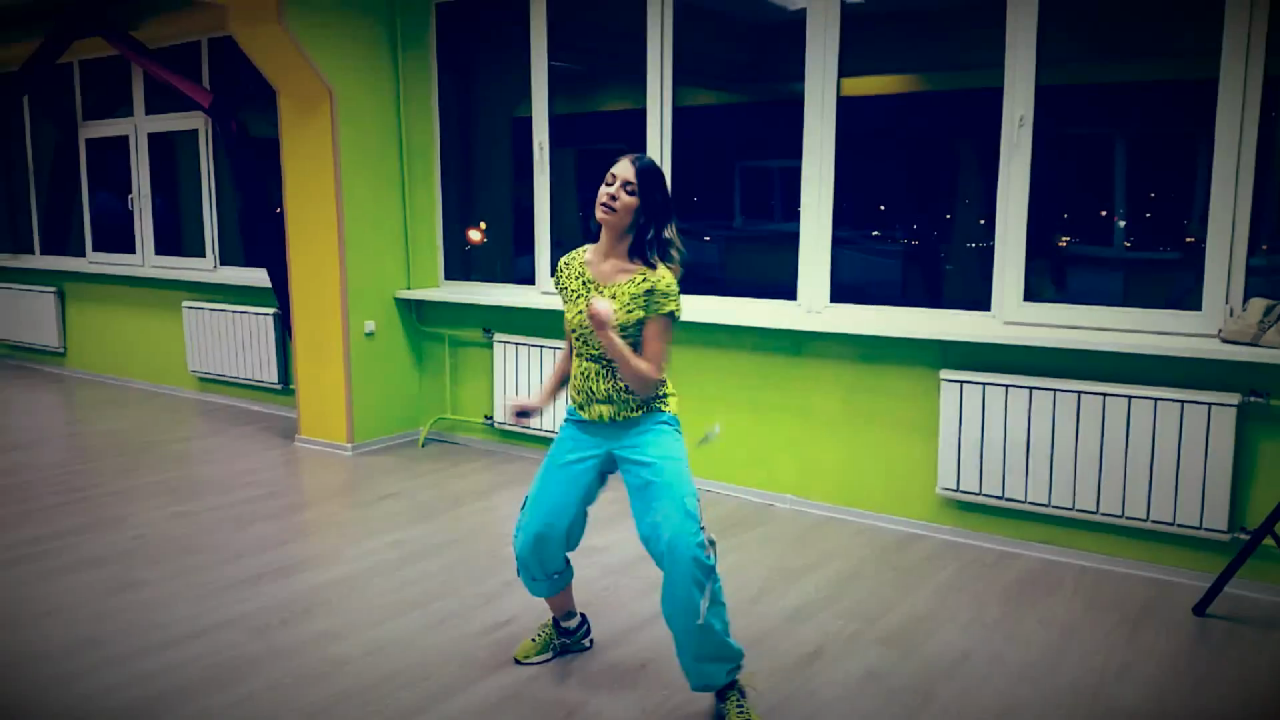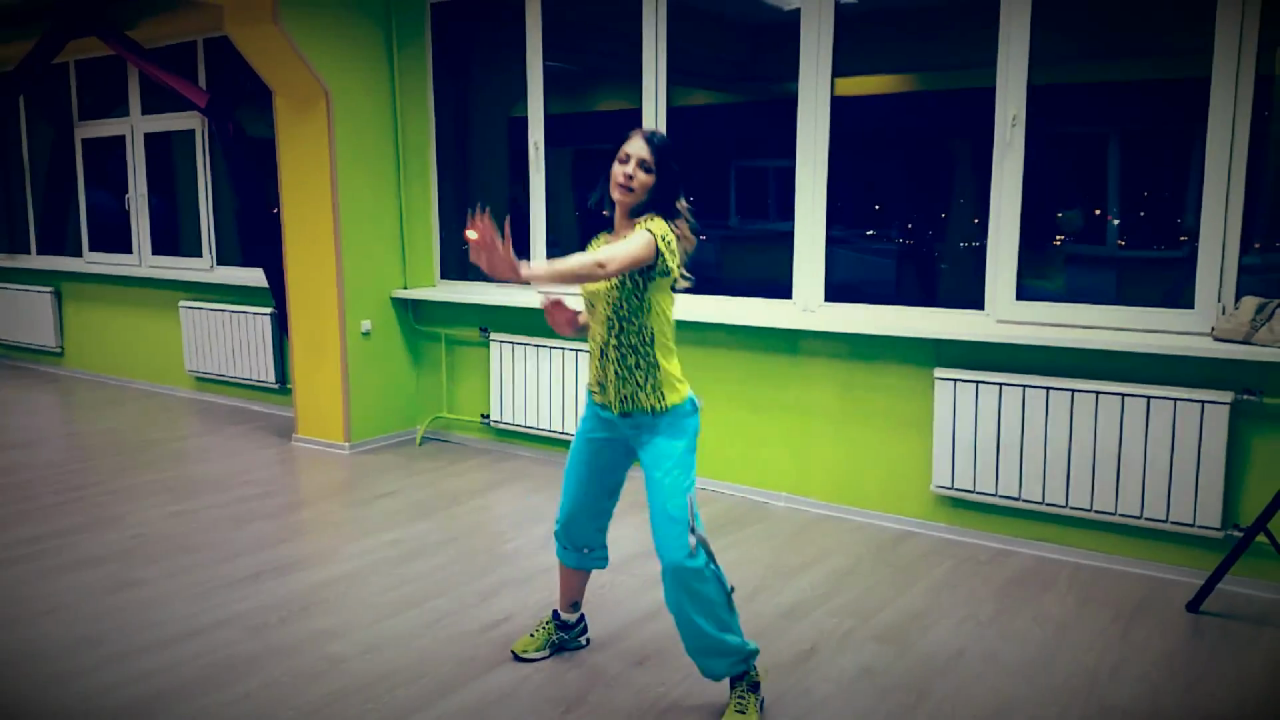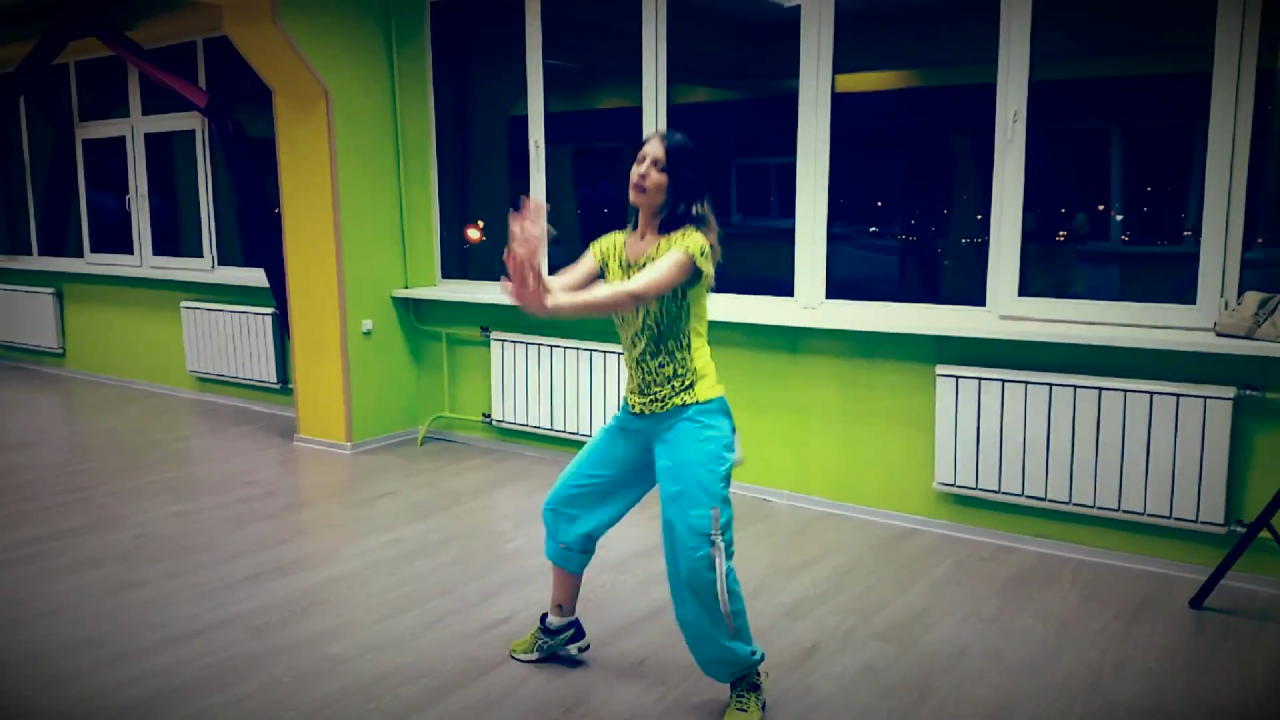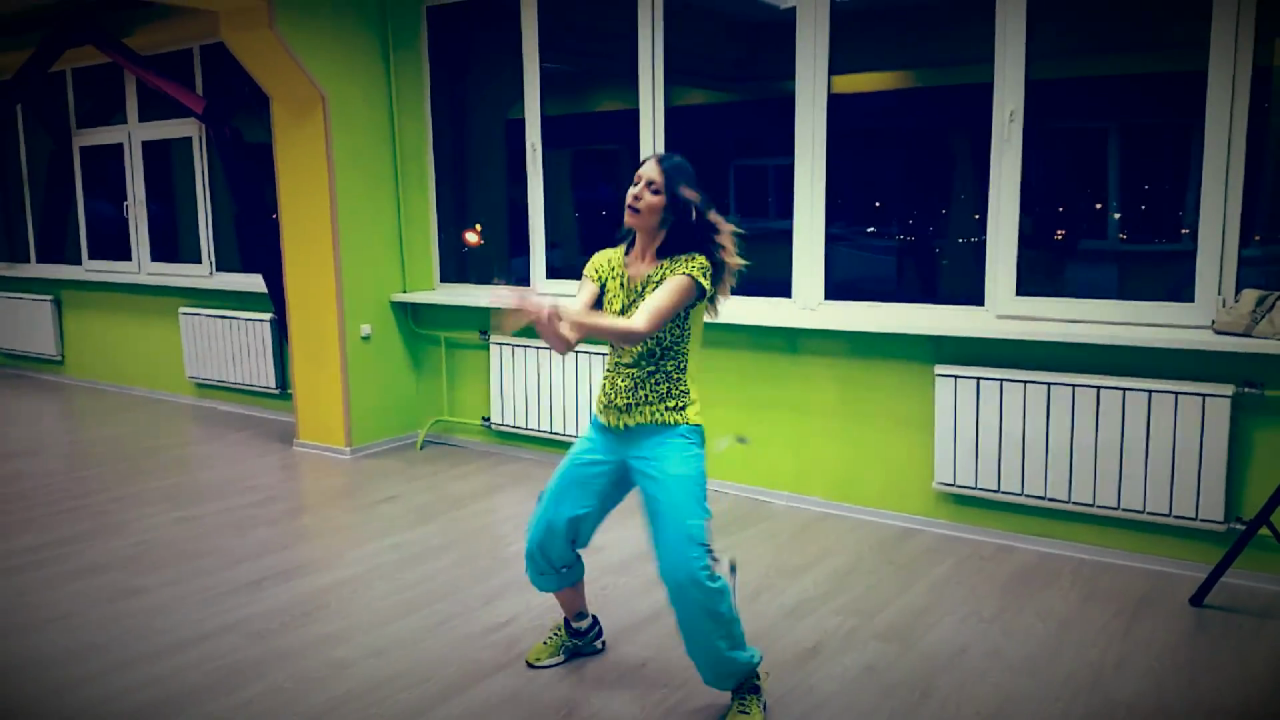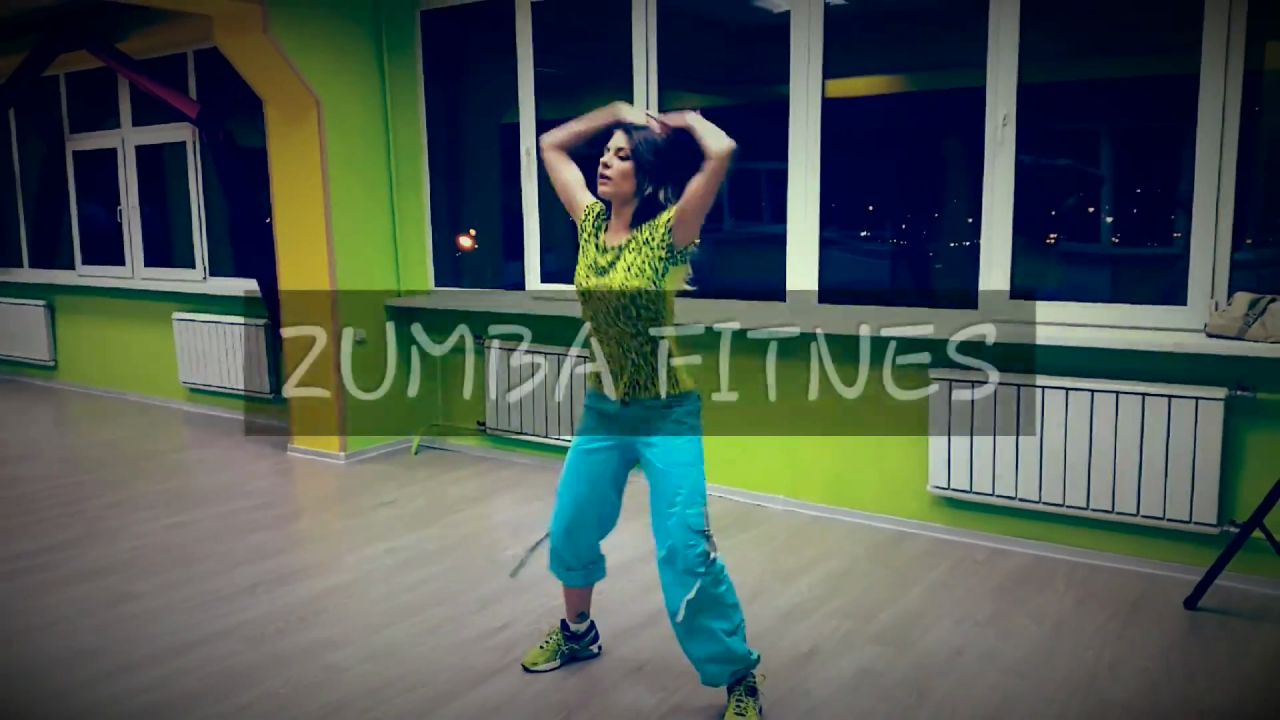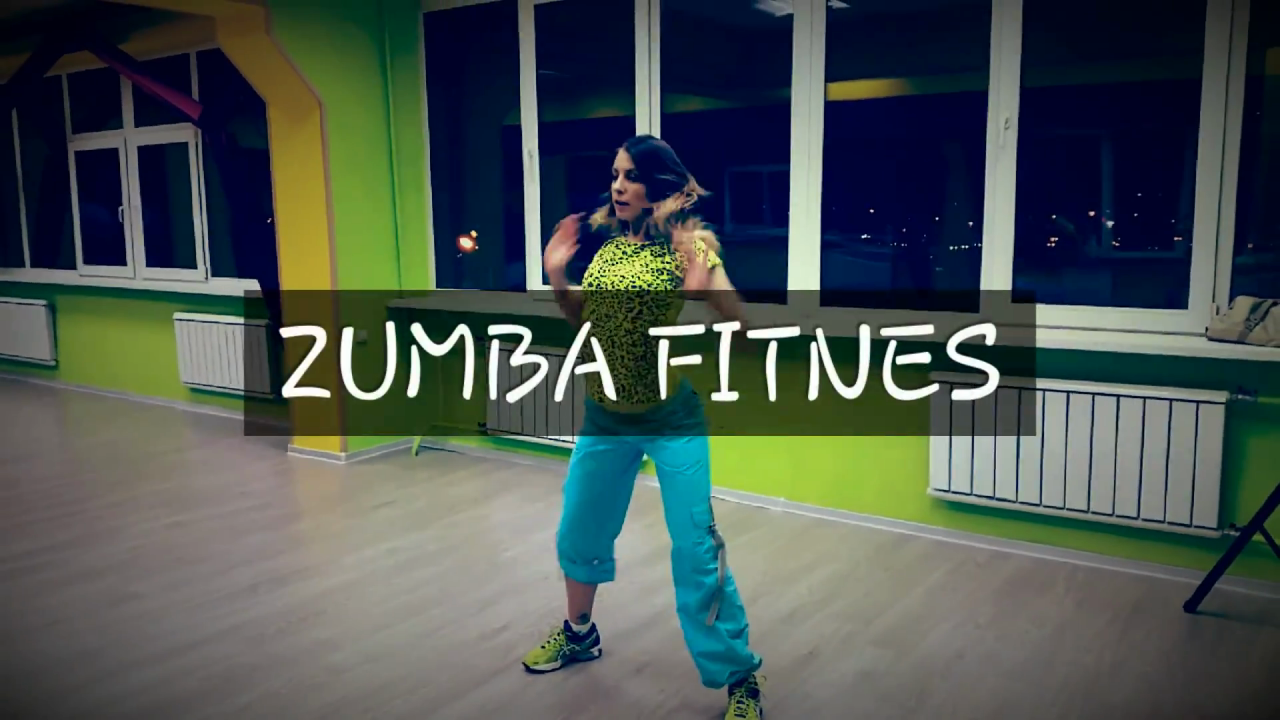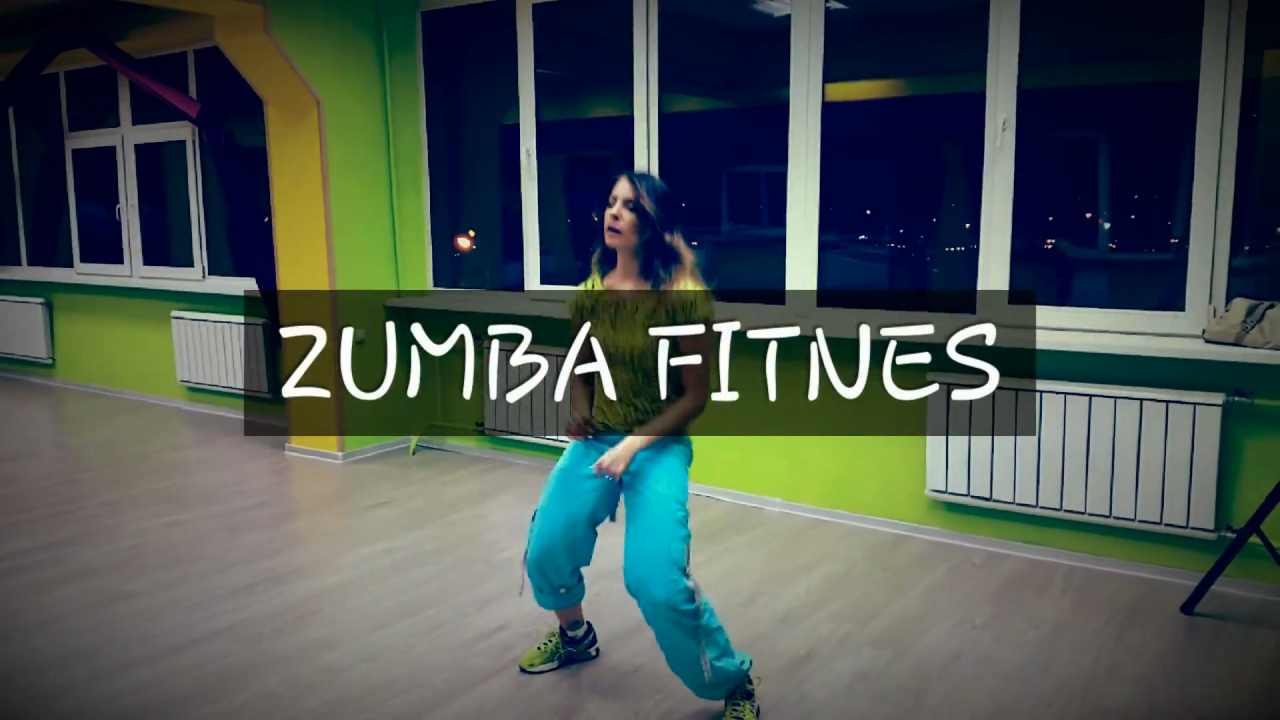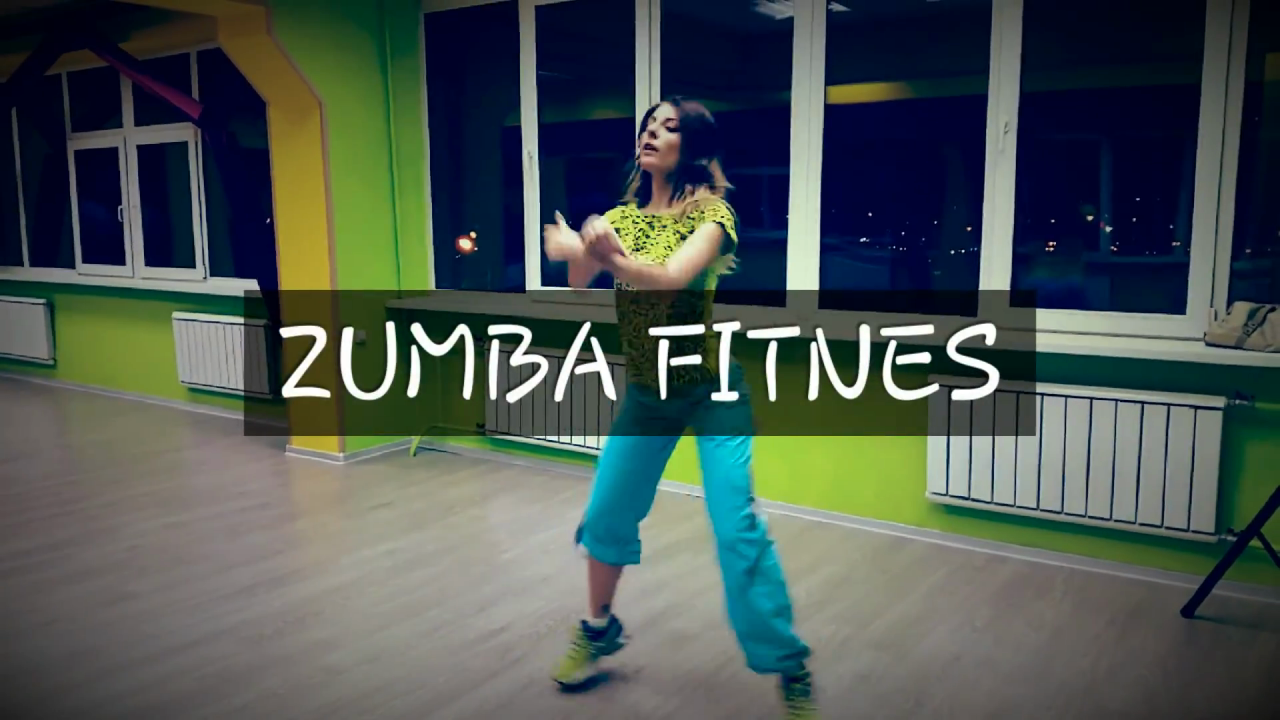
dt=0.3s
person 1, frame 1
left shoulder: (657, 281)
right shoulder: (573, 265)
left elbow: (648, 380)
left wrist: (608, 334)
right wrist: (541, 397)
left hip: (649, 427)
right hip: (582, 428)
left knee: (683, 552)
right knee: (535, 543)
right ankle: (568, 627)
person 1, frame 2
left shoulder: (656, 232)
right shoulder: (603, 243)
left elbow: (593, 269)
left wrist: (516, 271)
right wrist: (569, 318)
left hip: (663, 416)
right hip: (605, 409)
left knee: (678, 550)
right knee: (577, 519)
right ankle: (568, 622)
person 1, frame 3
left shoulder: (691, 243)
right shoulder: (608, 246)
left elbow: (632, 294)
right elbow: (557, 293)
left wrist: (548, 305)
right wrist: (528, 258)
left hip: (693, 418)
right hip: (635, 418)
left knee: (695, 554)
right knee: (567, 506)
right ankle: (561, 626)
person 1, frame 4
left shoulder: (691, 267)
right shoulder: (606, 263)
left elbow: (636, 329)
right elbow: (566, 334)
left wrist: (564, 313)
right wrist: (546, 320)
left hip: (668, 437)
right hip: (604, 431)
left knee: (686, 568)
right knee: (544, 541)
right ankle: (580, 628)
person 1, frame 5
left shoulder: (668, 231)
right shoulder: (591, 222)
left elbow: (722, 153)
right elbow: (550, 146)
left wrist: (685, 119)
right wrist: (616, 114)
left hip: (667, 415)
right hip: (603, 409)
left knee: (684, 547)
right knee: (569, 532)
right ankle: (578, 631)
person 1, frame 6
left shoulder: (687, 249)
right shoulder: (607, 249)
left elbow: (736, 329)
right elbow: (583, 319)
left wrist: (711, 286)
right wrist: (557, 272)
left hip: (672, 413)
right hip: (605, 414)
left knee: (694, 545)
right knee: (580, 530)
right ankle: (578, 632)
person 1, frame 7
left shoulder: (683, 295)
right shoulder: (591, 290)
left elbow: (698, 390)
left wrist: (635, 445)
right wrist: (578, 415)
left hip: (657, 447)
right hip: (595, 442)
left knee: (657, 582)
right knee: (546, 552)
right ankle: (574, 636)
person 1, frame 8
left shoulder: (710, 213)
right shoulder: (618, 217)
left elbow: (669, 279)
right elbow: (579, 277)
left wrist: (611, 257)
right wrist: (580, 251)
left hip: (712, 390)
right hip: (644, 394)
left knee: (735, 528)
right knee: (607, 514)
left ankle: (790, 669)
right ankle: (598, 630)
